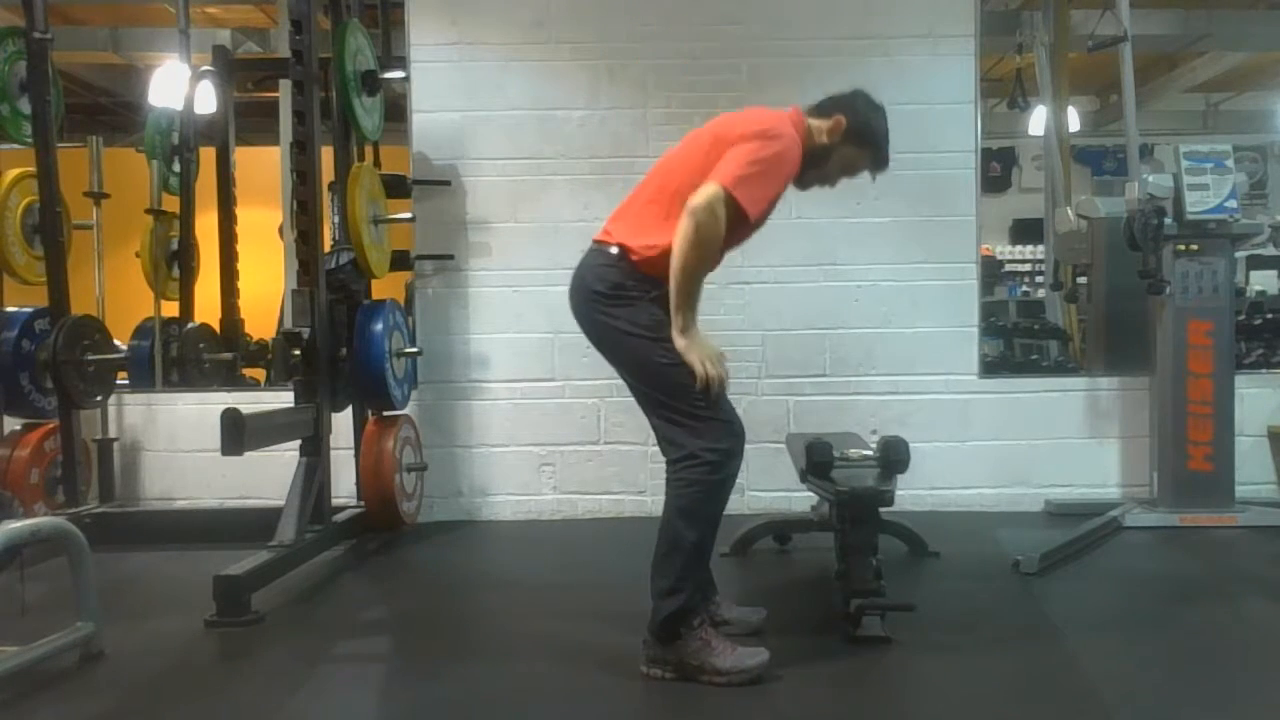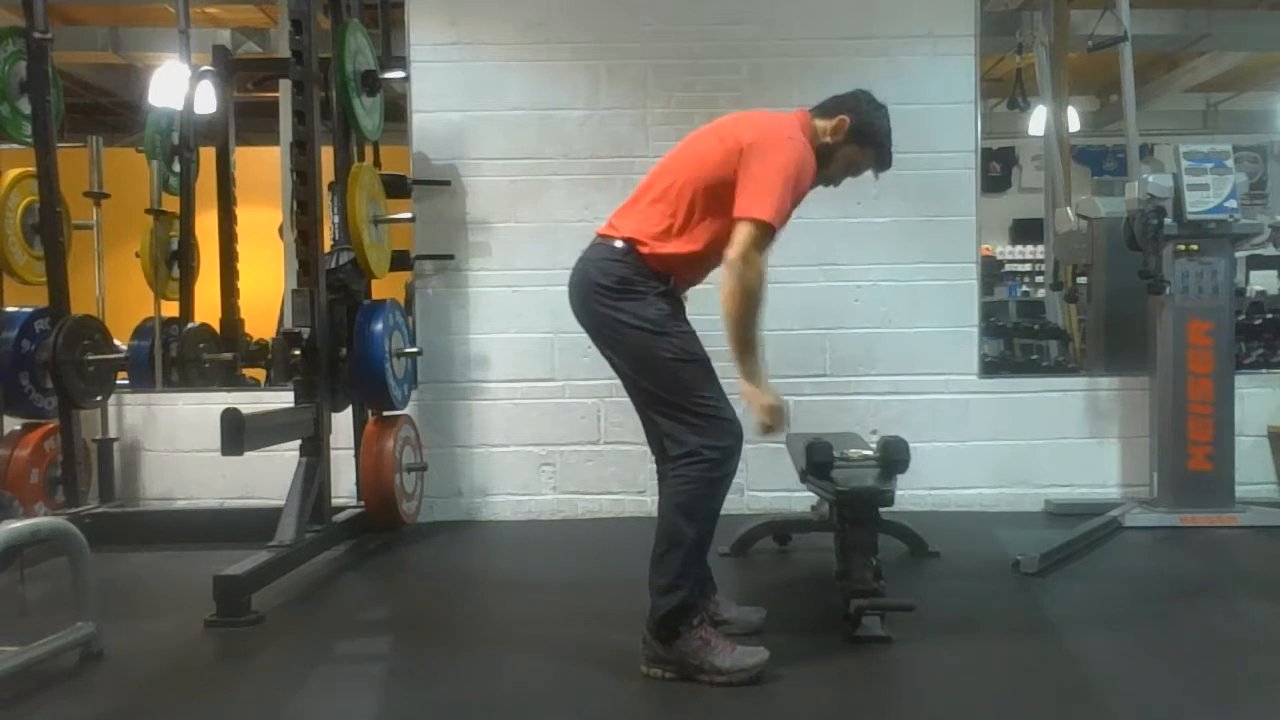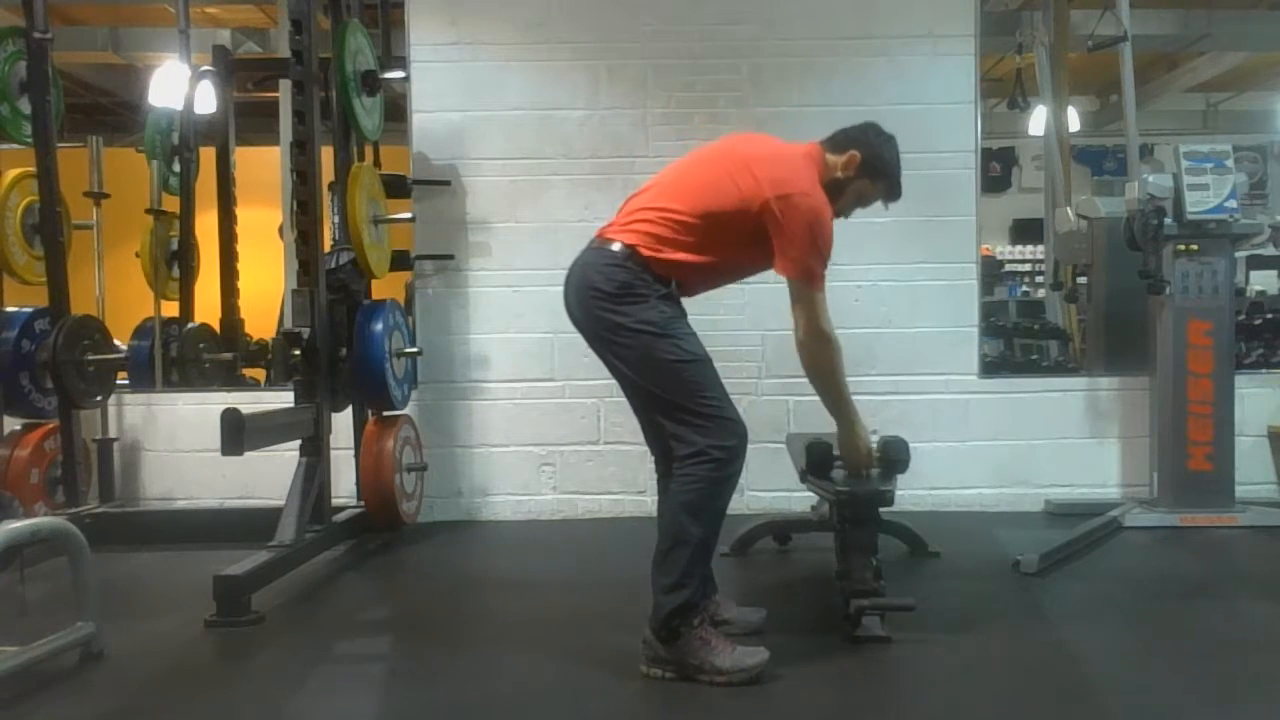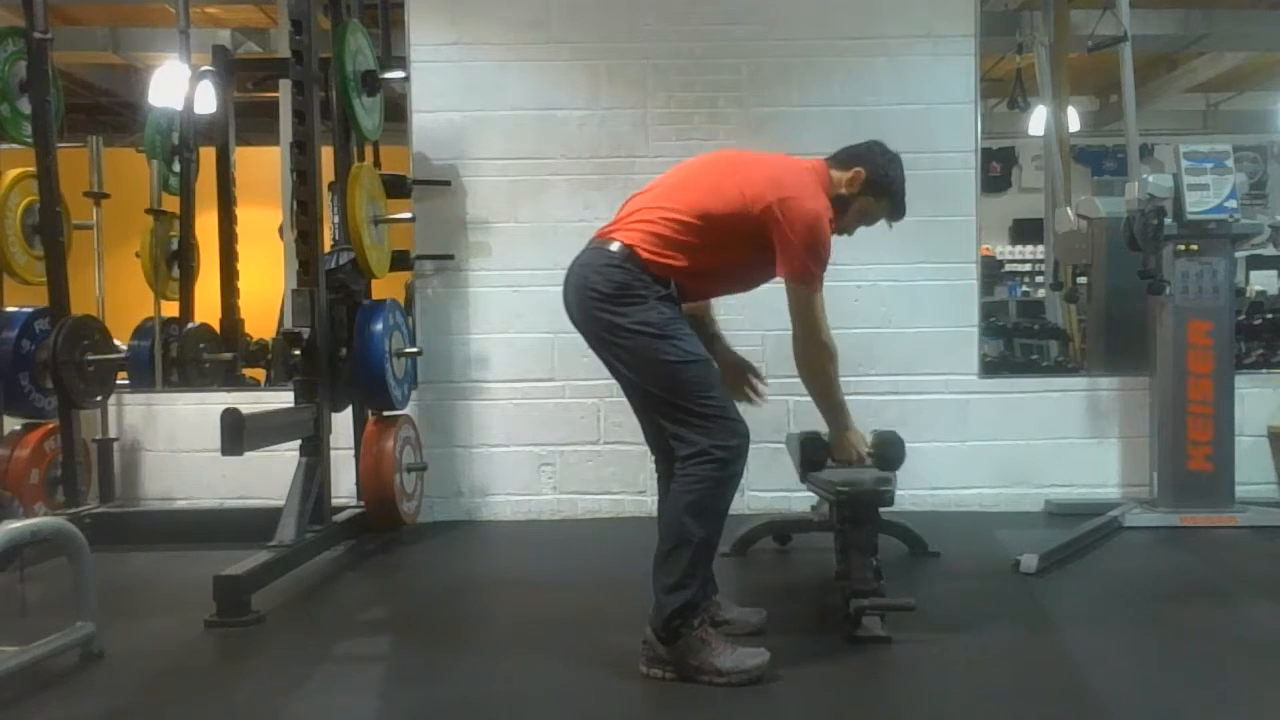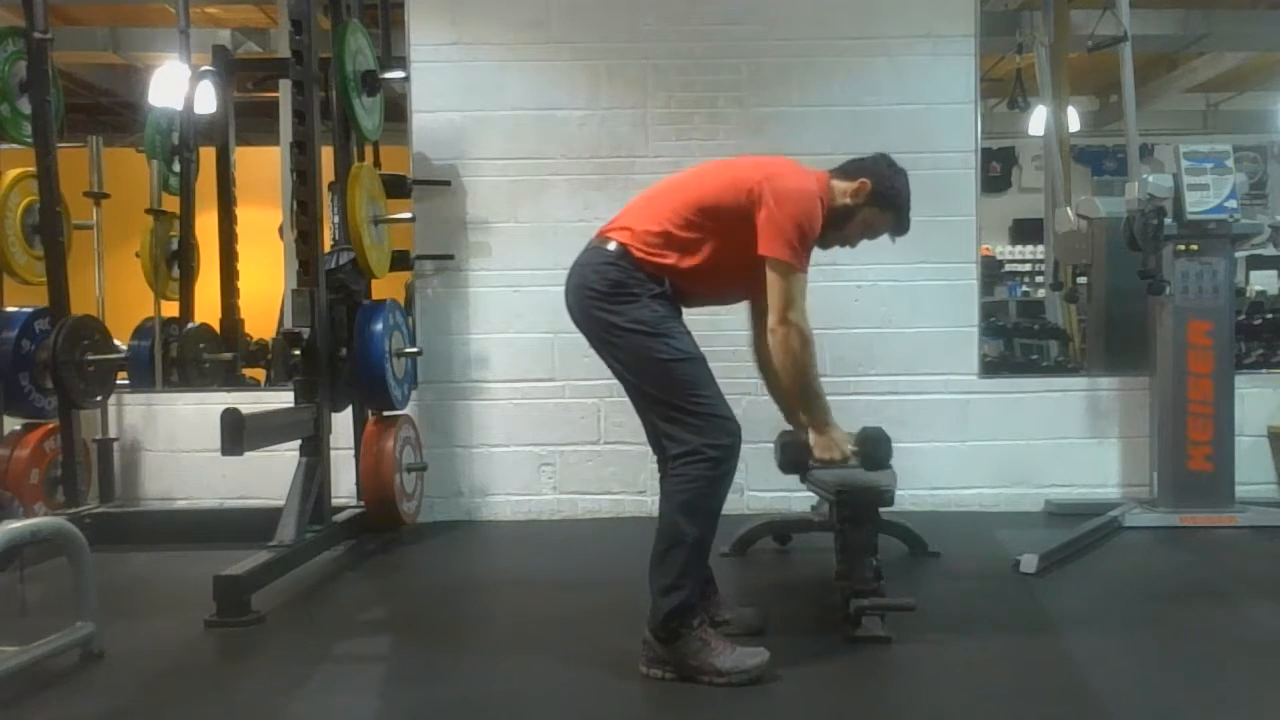
dt=0.3s
person 1, frame 1
left shoulder: (765, 133)
right shoulder: (780, 139)
right elbow: (702, 213)
left wrist: (681, 324)
right wrist: (685, 329)
left hip: (616, 281)
right hip: (622, 289)
left knee: (700, 442)
right knee: (713, 442)
left ankle: (694, 599)
right ankle: (674, 635)
person 1, frame 2
left shoulder: (767, 133)
right shoulder: (791, 149)
right elbow: (744, 262)
right wrist: (751, 375)
left hip: (611, 276)
right hip: (627, 284)
left knee: (691, 441)
right knee: (711, 440)
left ankle: (693, 598)
right ankle: (674, 634)
person 1, frame 3
left shoulder: (770, 160)
right shoulder: (803, 196)
right elbow: (814, 333)
right wrist: (849, 426)
left hip: (599, 275)
right hip: (625, 286)
left knee: (688, 445)
right knee: (717, 443)
left ankle: (693, 598)
right ankle: (674, 634)
person 1, frame 4
left shoulder: (778, 179)
right shoulder: (805, 205)
right elbow: (812, 341)
left wrist: (718, 355)
right wrist: (841, 428)
left hip: (598, 276)
right hip: (624, 287)
left knee: (689, 445)
right knee: (719, 443)
left ankle: (695, 599)
right ankle: (675, 635)
person 1, frame 5
left shoulder: (787, 206)
right shoulder: (797, 197)
left elbow: (771, 334)
right elbow: (787, 330)
left wrist: (809, 425)
right wrist: (824, 427)
left hip: (610, 280)
right hip: (621, 283)
left knee: (692, 441)
right knee: (710, 440)
left ankle: (694, 597)
right ankle: (674, 635)
